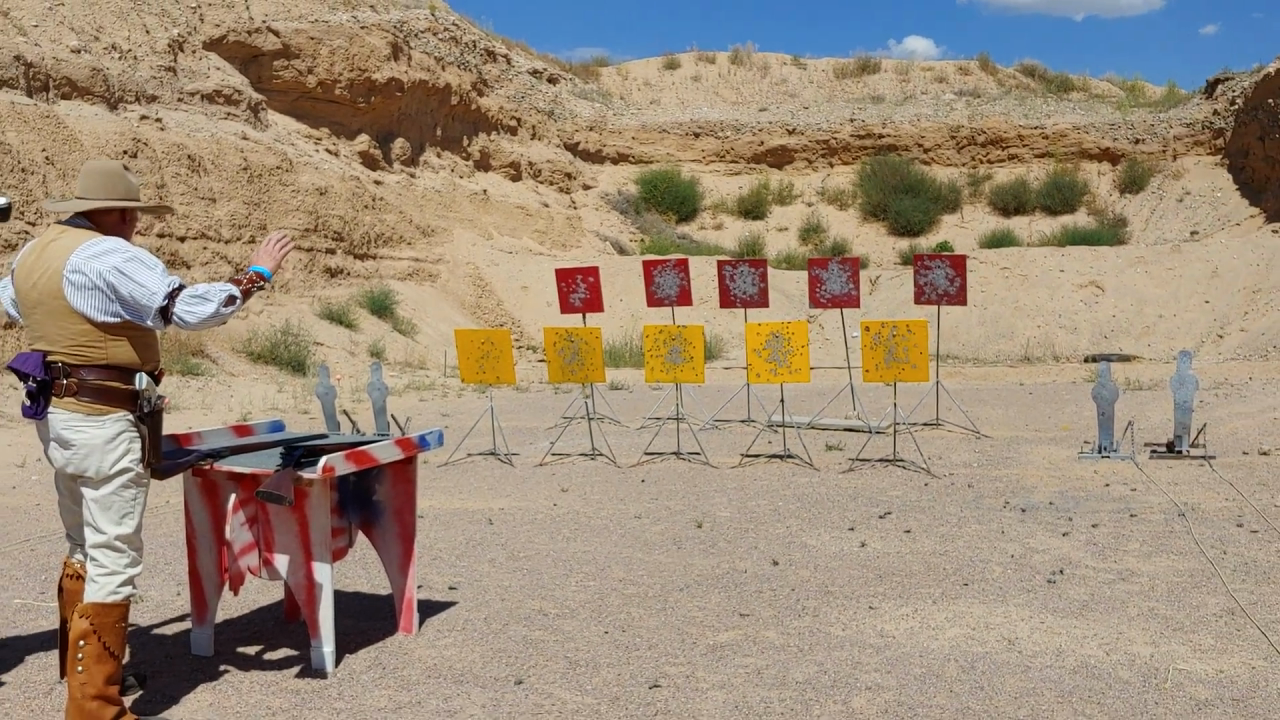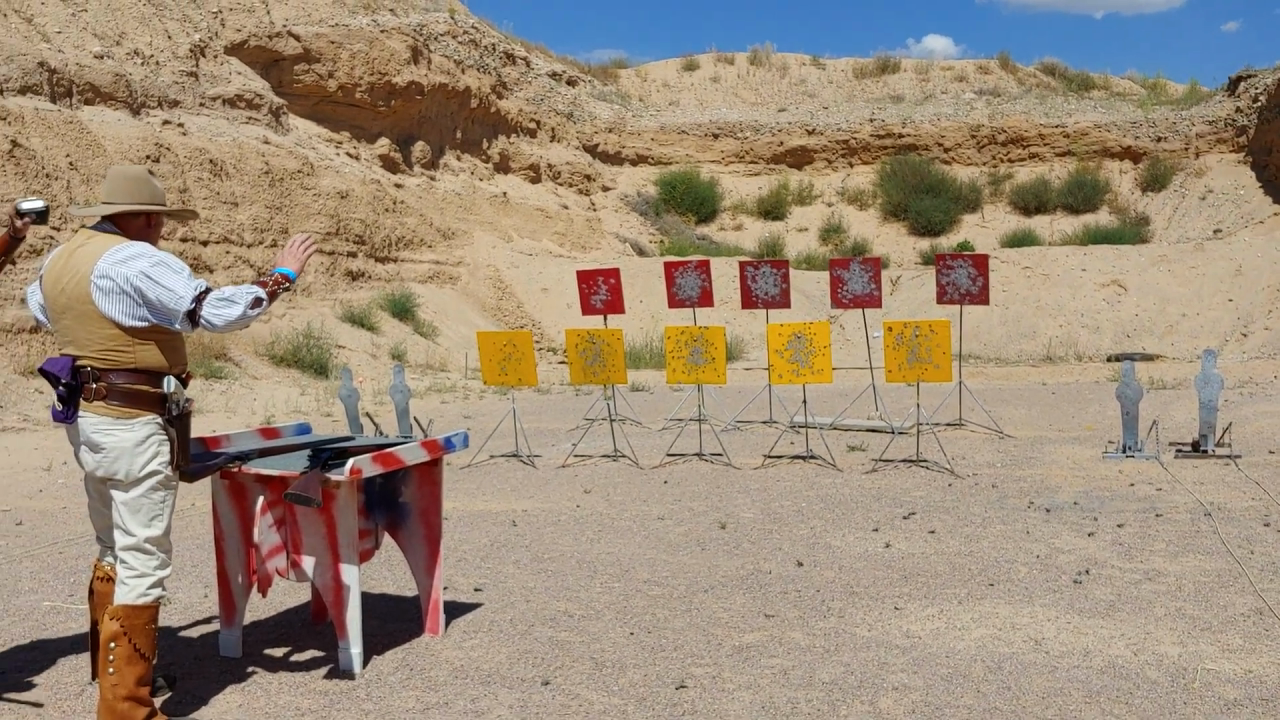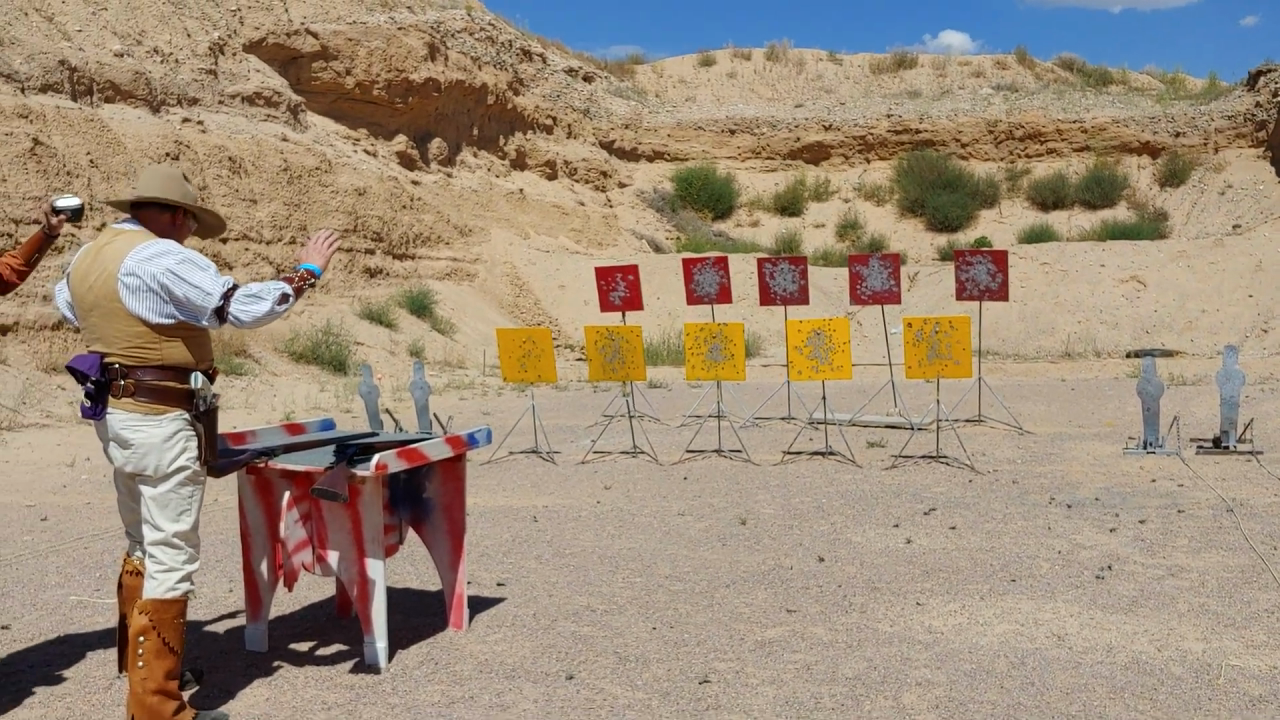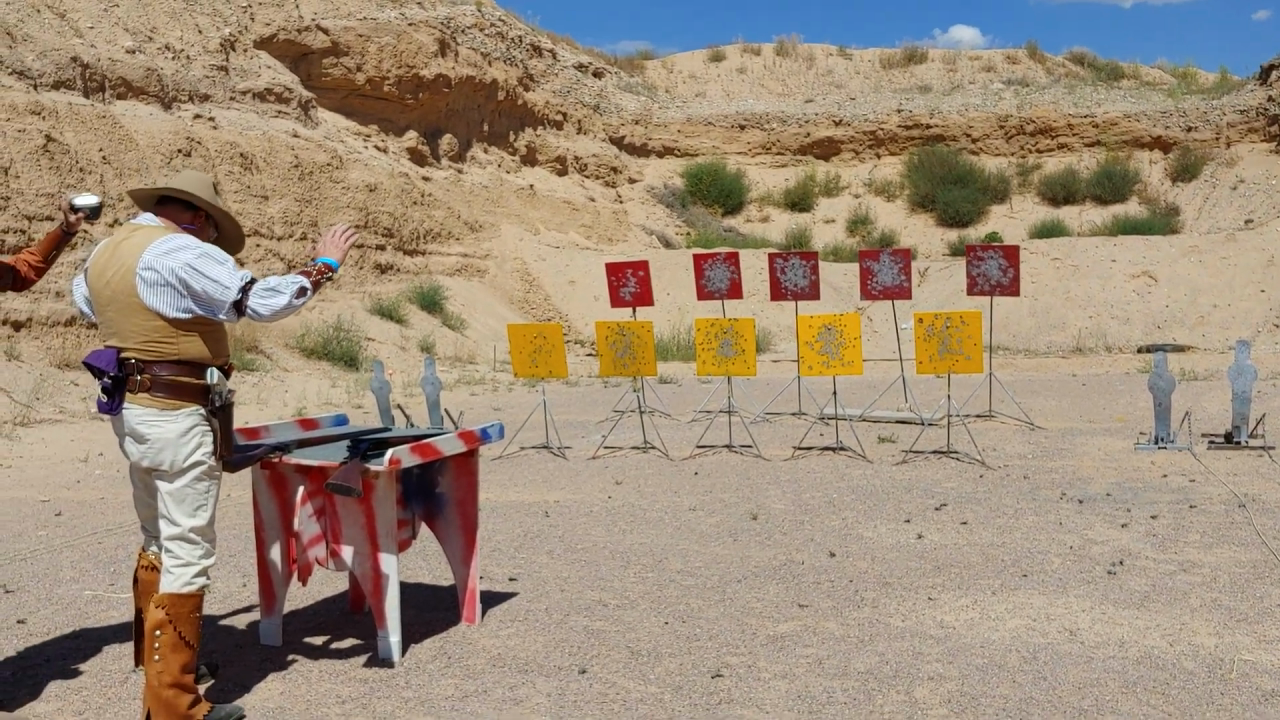
dt=0.4s
person 1, frame 1
right shoulder: (110, 256)
right elbow: (190, 308)
right wrist: (256, 274)
left hip: (57, 413)
right hip: (103, 421)
left knee: (83, 550)
right knee: (113, 561)
left ankle: (81, 671)
person 1, frame 2
left shoulder: (58, 260)
right shoulder: (137, 262)
left elbow: (39, 308)
right elbow: (217, 310)
right wrist: (281, 275)
left hip: (87, 418)
right hip: (133, 424)
left knee: (113, 552)
right knee: (143, 563)
left ankle: (112, 671)
person 1, frame 3
left shoulder: (85, 257)
right shoulder: (162, 258)
left elbow: (67, 306)
right elbow: (243, 306)
right wrist: (306, 272)
left hip: (116, 414)
right hip: (160, 420)
left knee: (141, 548)
right knee: (171, 558)
left ankle: (141, 668)
person 1, frame 4
left shoulder: (103, 252)
right shoulder: (180, 253)
left elbow: (83, 300)
right elbow: (261, 301)
right wrist: (323, 265)
left hip: (131, 409)
right hip: (175, 416)
left knee: (157, 542)
right knee: (187, 553)
left ankle: (156, 660)
